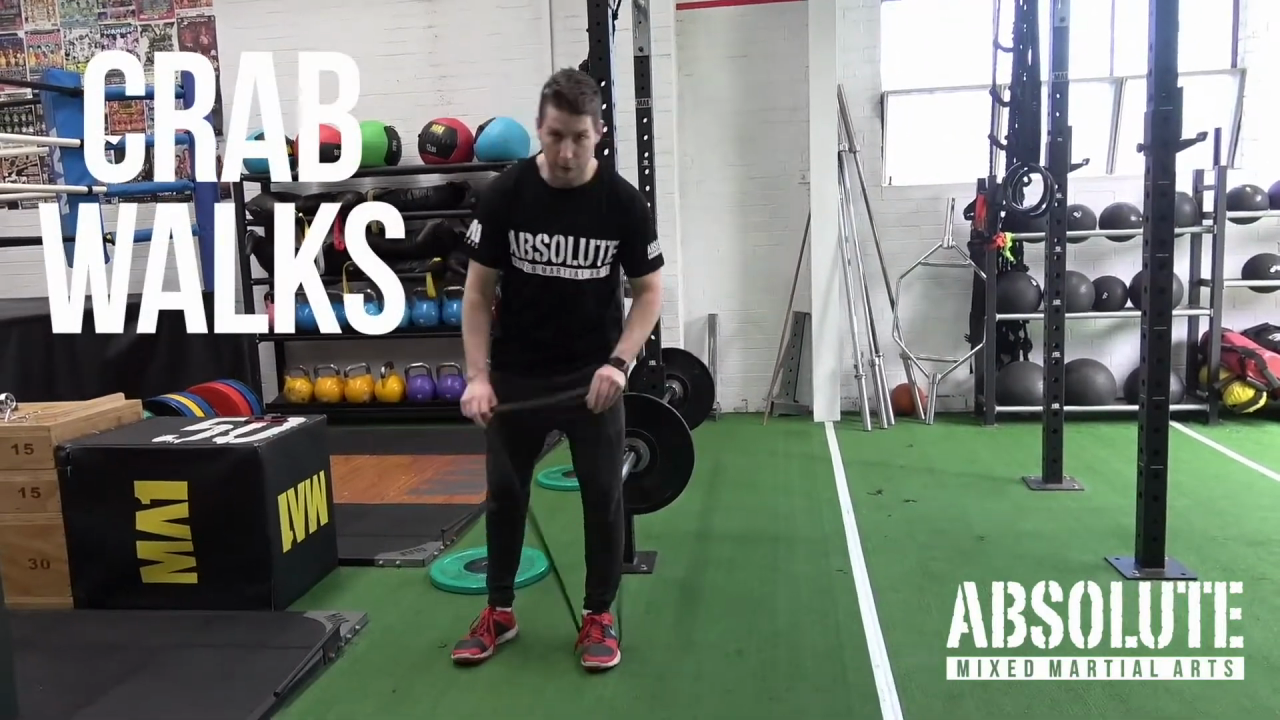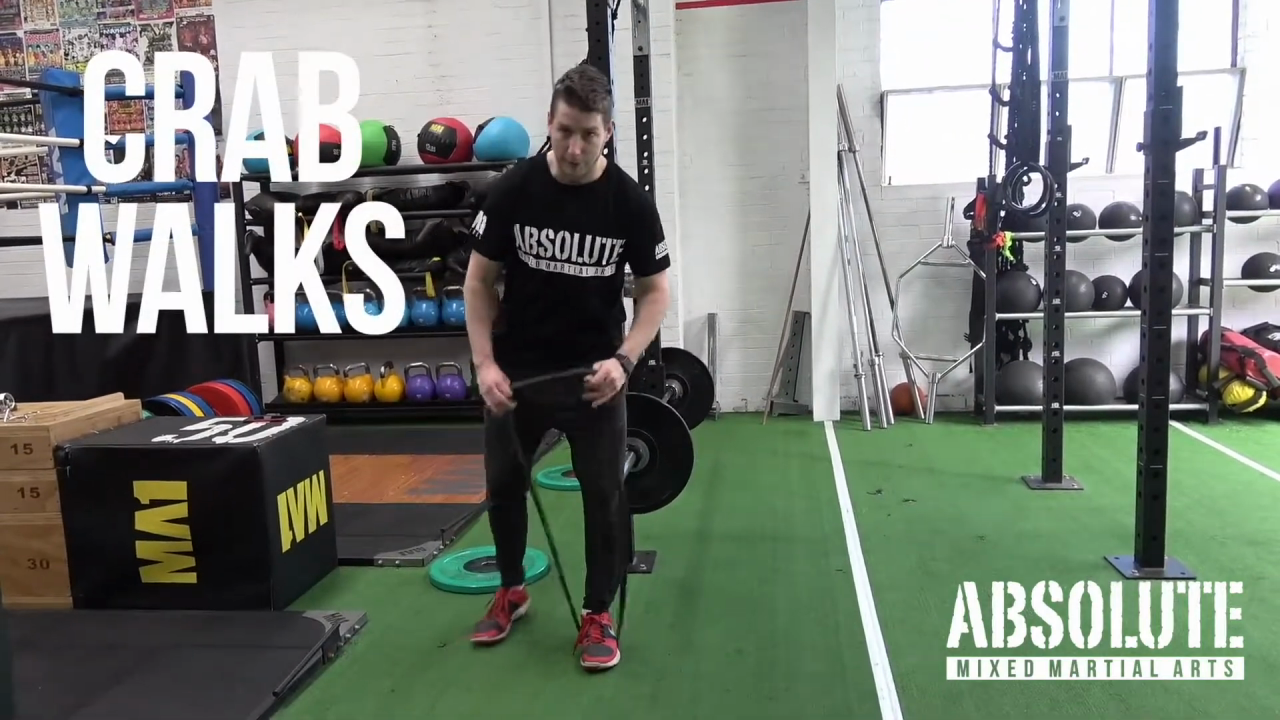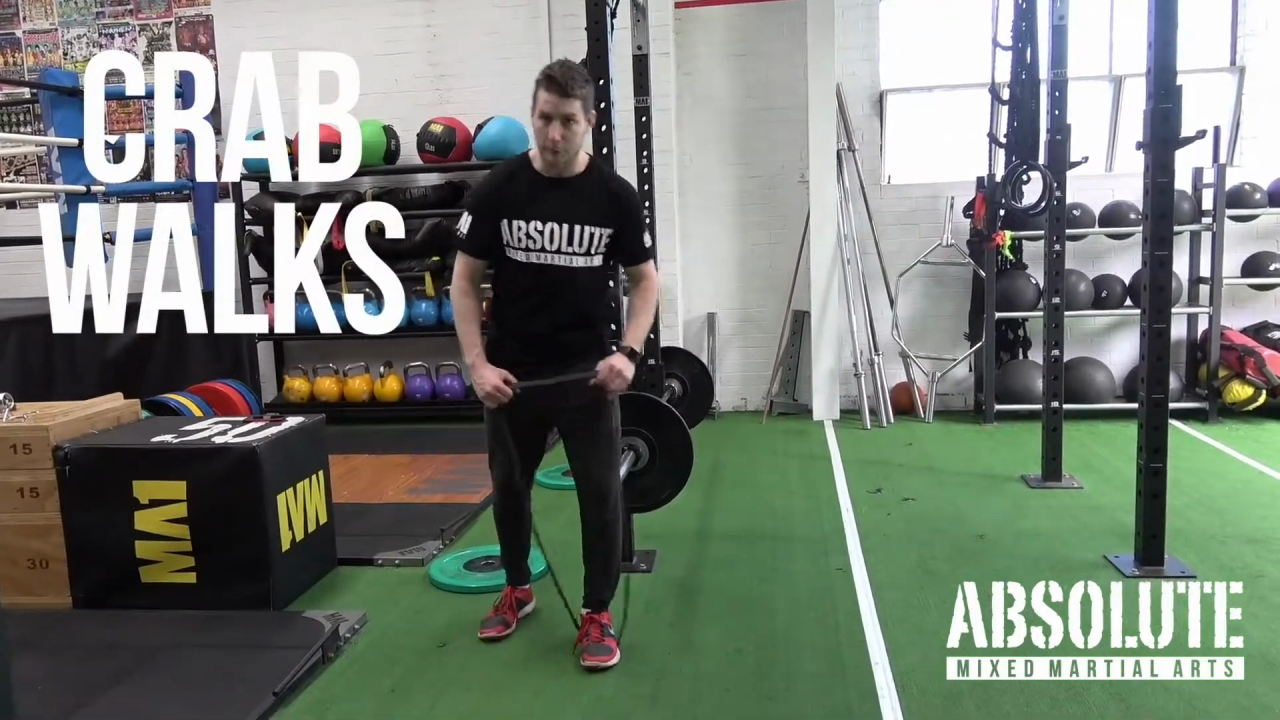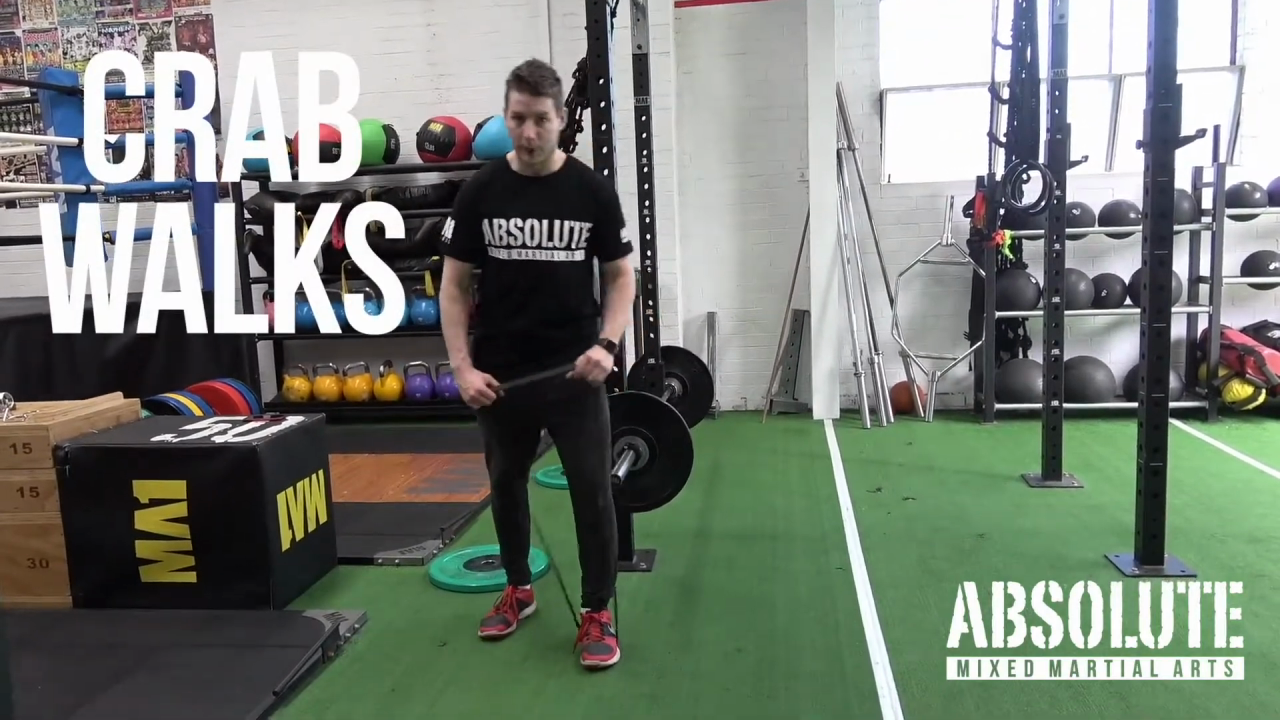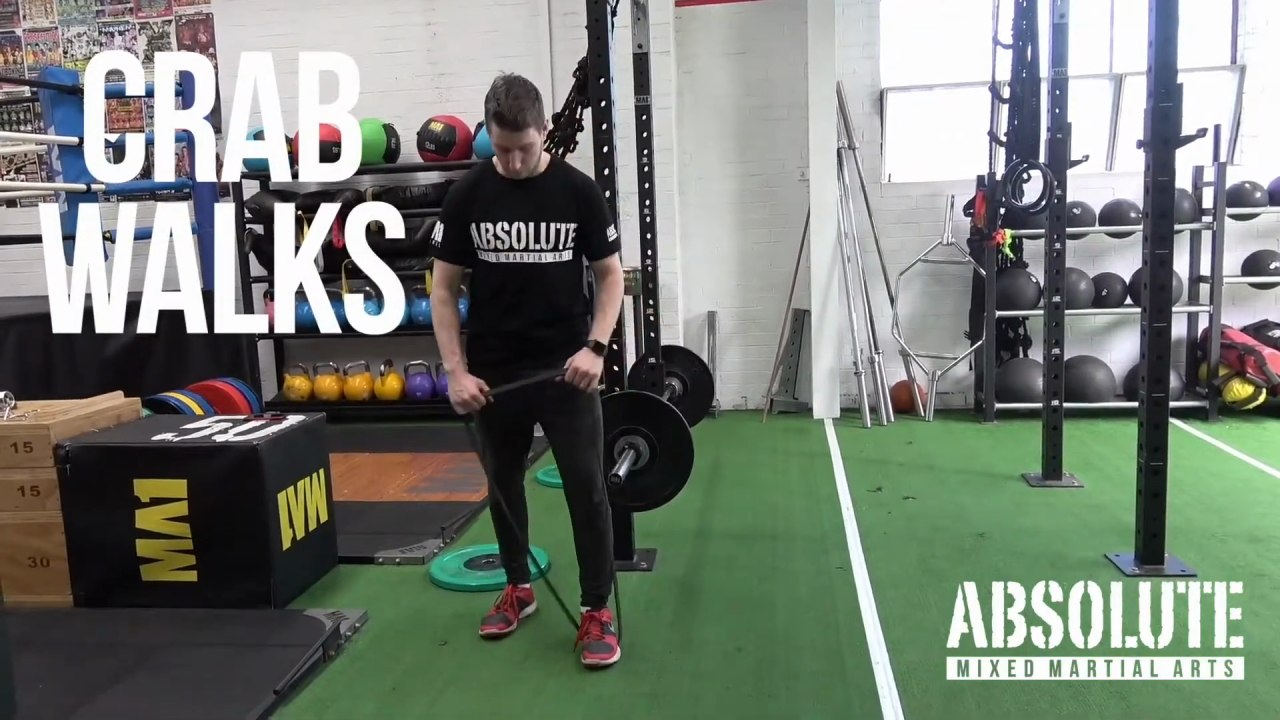
dt=0.3s
person 1, frame 1
left shoulder: (623, 202)
right shoulder: (505, 194)
left elbow: (649, 290)
right elbow: (479, 290)
left wrist: (618, 362)
right wrist: (477, 376)
left hip: (592, 375)
right hip: (515, 375)
left knee: (603, 497)
right knee: (504, 493)
left ankle: (598, 616)
right ankle: (499, 611)
person 1, frame 2
left shoulder: (630, 201)
right shoulder: (513, 189)
left elbow: (655, 290)
right elbow: (480, 280)
left wrist: (623, 359)
right wrist: (485, 363)
left hip: (594, 372)
right hip: (518, 369)
left knee: (604, 495)
right knee: (504, 484)
left ankle: (597, 615)
right ankle: (511, 591)
person 1, frame 3
left shoulder: (614, 195)
right shoulder: (497, 189)
left elbow: (644, 279)
right elbow: (465, 281)
left wrist: (628, 351)
right wrist: (477, 362)
left hip: (588, 374)
right hip: (512, 373)
left knee: (600, 494)
right knee: (510, 487)
left ankle: (597, 614)
right ankle: (518, 588)
person 1, frame 4
left shoulder: (592, 190)
right shoulder: (480, 192)
left elbow: (621, 275)
right elbow: (453, 285)
left wrist: (606, 344)
right wrist: (462, 366)
left hip: (574, 372)
right hip: (500, 373)
left knee: (592, 491)
right knee: (505, 485)
left ankle: (597, 612)
right ankle: (518, 589)
person 1, frame 5
left shoulder: (578, 190)
right shoulder: (467, 195)
left elbow: (609, 274)
right elbow: (444, 287)
left wrist: (595, 346)
right wrist: (455, 369)
left hip: (567, 367)
right hip: (494, 372)
left knee: (585, 487)
right knee: (502, 483)
left ankle: (596, 610)
right ankle: (518, 587)
